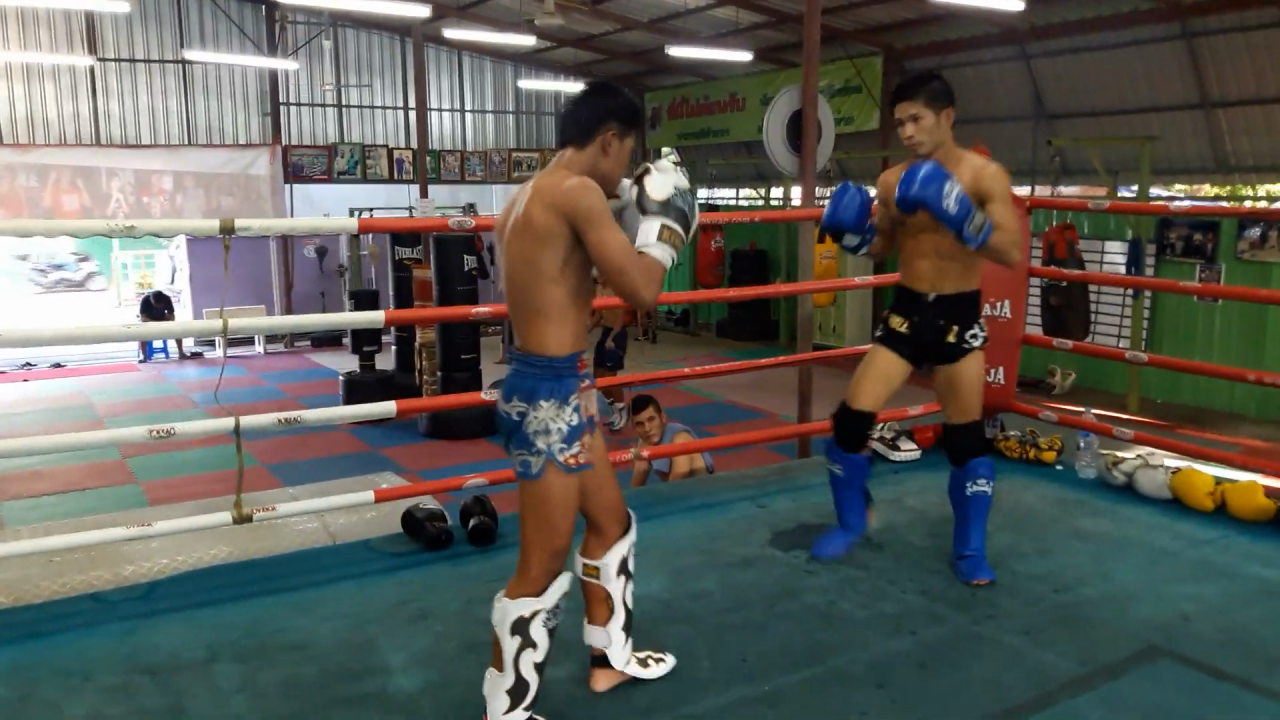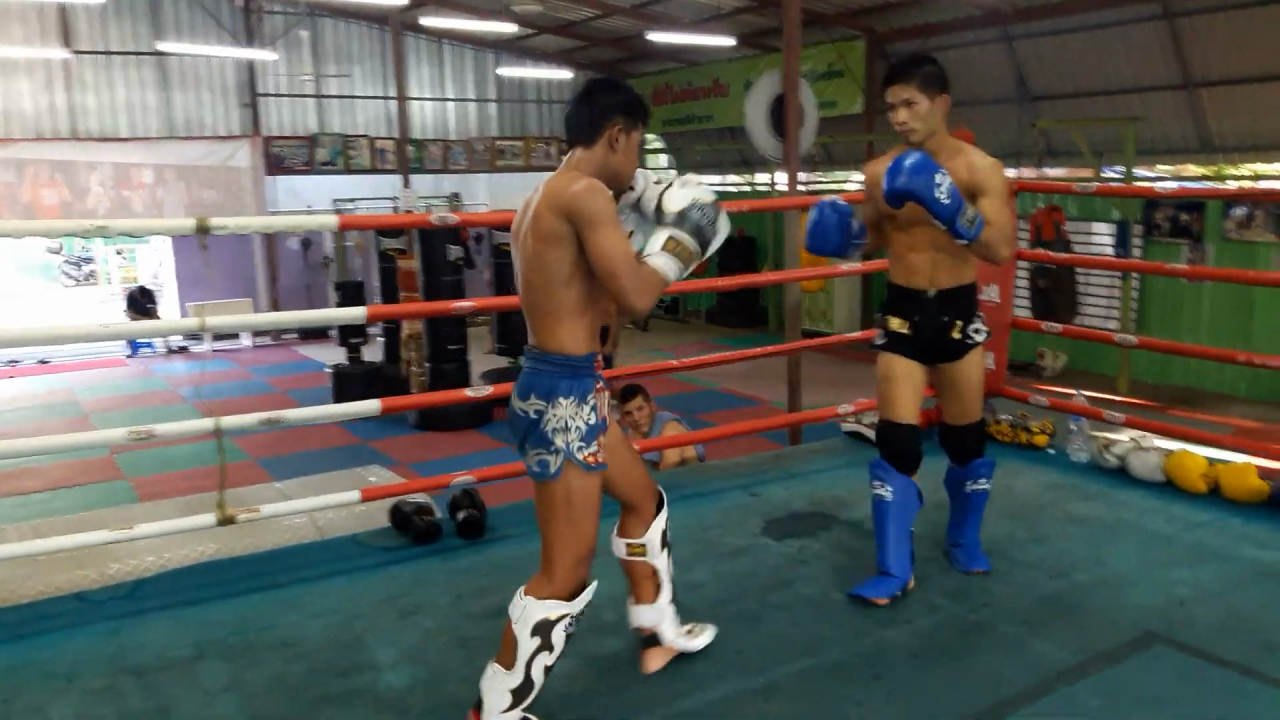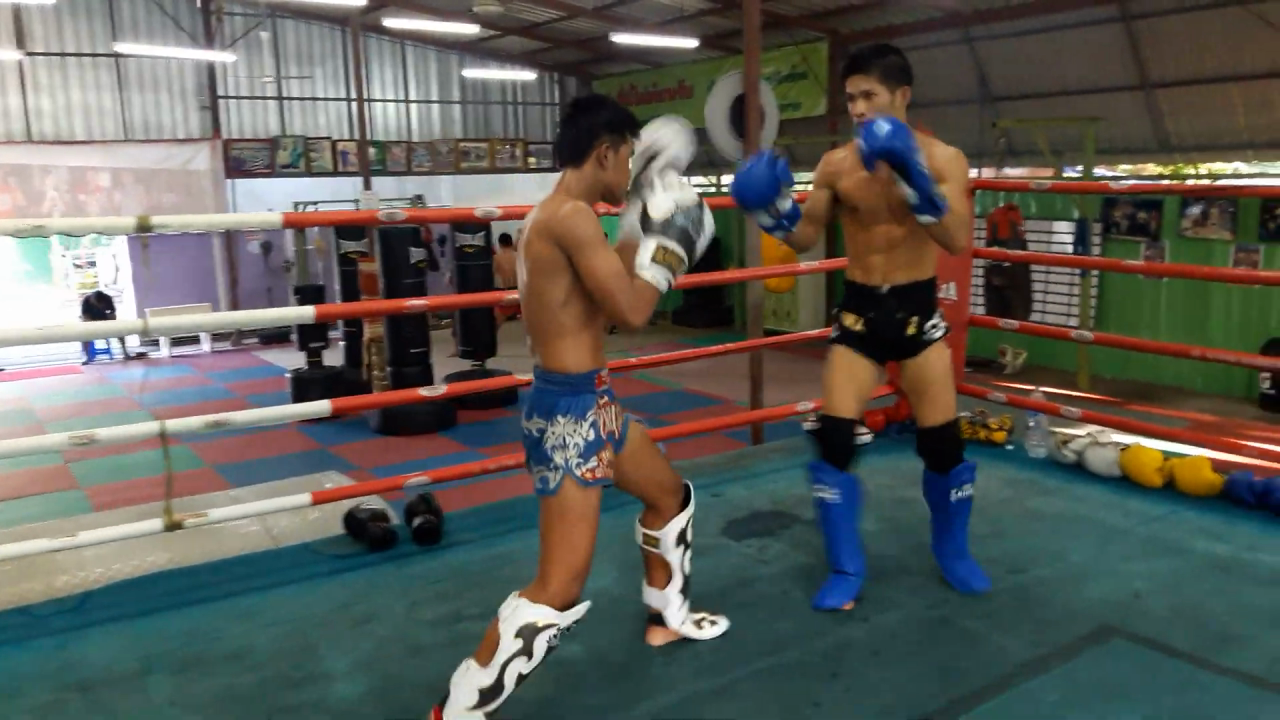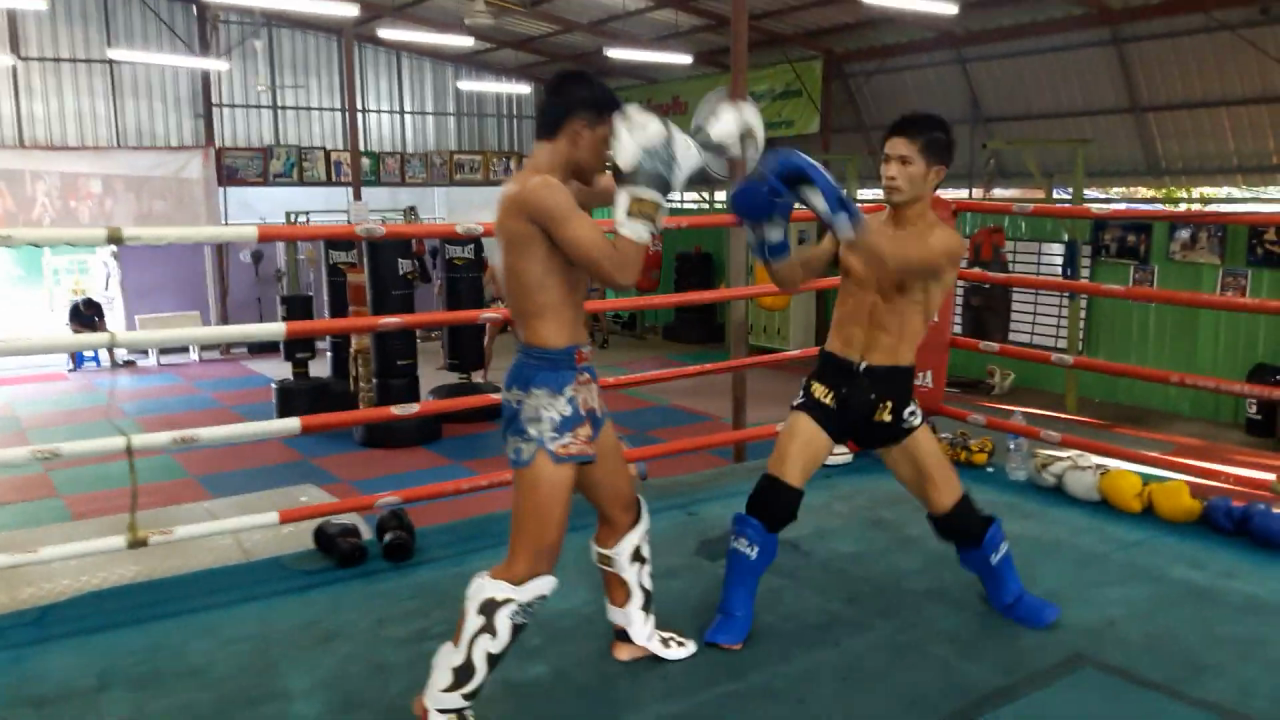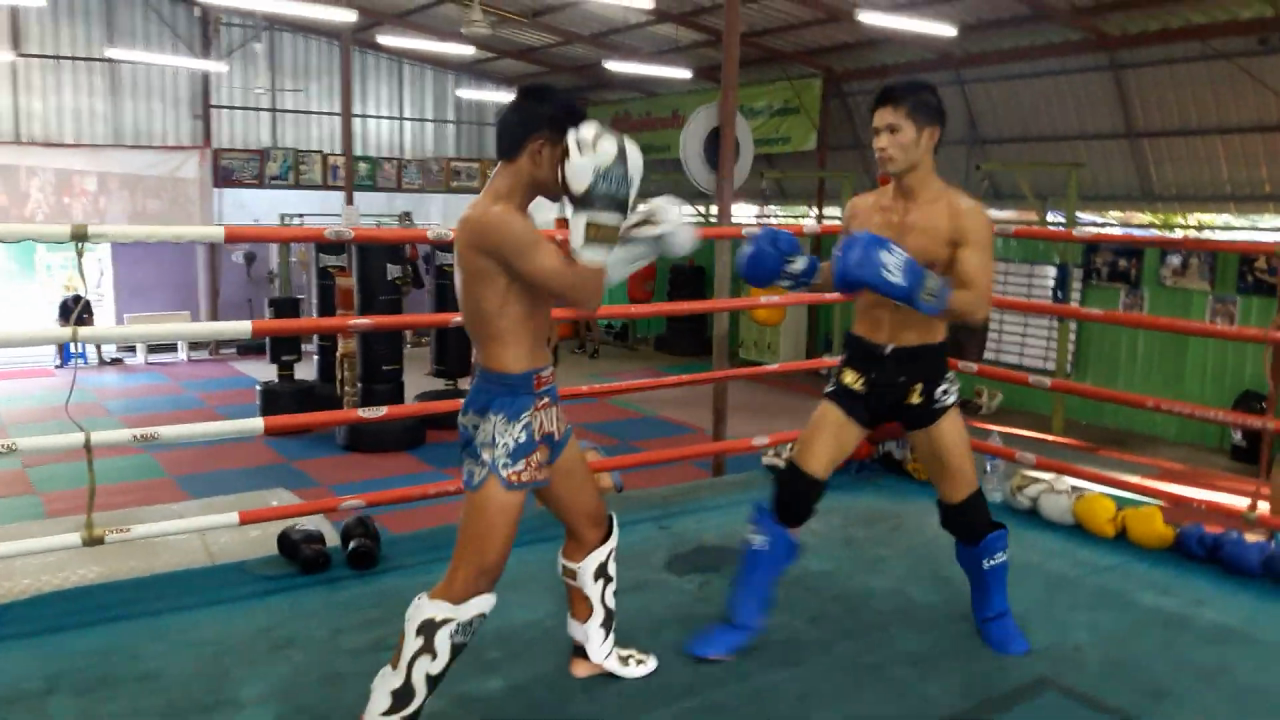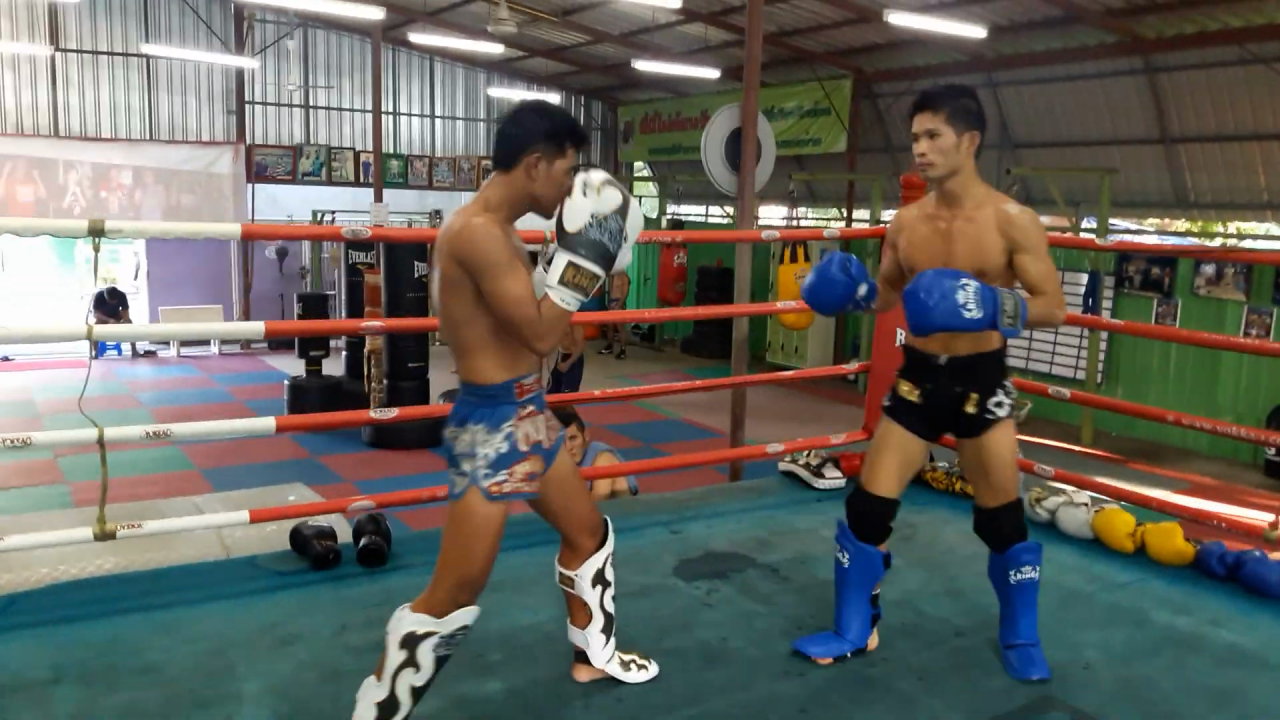
dt=0.2s
person 1, frame 1
left shoulder: (525, 200)
right shoulder: (577, 192)
right elbow: (641, 291)
left wrist: (626, 211)
right wrist: (665, 221)
left hip: (556, 387)
right hip: (549, 395)
left knee: (611, 524)
right knee: (541, 570)
left ankle: (610, 655)
person 1, frame 2
left shoulder: (542, 197)
right shoulder: (583, 193)
right elbow: (636, 297)
left wrist: (634, 209)
right wrist: (680, 233)
left hip: (571, 387)
right hip: (563, 394)
left knee: (643, 502)
right knee: (566, 575)
left ankle: (658, 631)
person 1, frame 3
left shoulder: (562, 215)
right shoulder: (569, 216)
left elbow: (617, 263)
right elbow: (634, 309)
left wrist: (657, 173)
right wrist: (672, 232)
left hip: (590, 402)
right hip: (568, 411)
left knee: (672, 497)
right knee: (559, 590)
left ankle: (667, 615)
person 1, frame 4
left shoulder: (555, 192)
right shoulder: (538, 192)
left elbow: (608, 227)
right elbow: (621, 270)
left wrist: (672, 160)
right wrist: (641, 178)
left hip: (570, 381)
right hip: (546, 389)
left knee: (623, 508)
right knee: (529, 566)
left ankle: (632, 630)
person 1, frame 5
left shoulder: (509, 215)
right shoulder: (494, 219)
left elbow: (572, 274)
right elbow: (582, 293)
left wrist: (646, 237)
right wrist: (599, 200)
left hip: (539, 405)
right hip: (506, 415)
left knee: (592, 527)
right knee: (468, 585)
left ankle: (594, 648)
person 1, frame 6
left shoulder: (497, 229)
right shoulder: (476, 230)
right elbow: (541, 337)
left wrist: (585, 252)
right wrist: (585, 249)
left hip: (529, 413)
right hip: (488, 424)
left knee: (589, 533)
right knee: (453, 596)
left ankle: (594, 652)
person 2, frame 1
left shoulder: (986, 175)
right shoulder: (892, 182)
left elbow: (1015, 253)
left wrist: (960, 215)
right wrist: (855, 231)
left hip: (959, 316)
right hip: (905, 314)
left knee: (966, 440)
right knee: (851, 421)
left ankle: (970, 551)
right ankle: (850, 520)
person 2, frame 2
left shoulder: (980, 168)
right shoulder: (879, 173)
left elbow: (1002, 252)
left wrist: (951, 209)
right wrist: (841, 235)
left hip: (959, 312)
right hip: (903, 312)
left knee: (965, 438)
right knee: (898, 442)
left ankle: (961, 535)
right ankle: (894, 569)
person 2, frame 3
left shoulder: (941, 159)
right shoulder: (837, 162)
left elbow: (955, 236)
right elbow: (799, 236)
left wrist: (913, 173)
right wrist: (773, 205)
left hip: (915, 311)
right hip: (856, 307)
left knee: (944, 441)
right knee: (835, 439)
left ankle: (953, 552)
right ankle: (846, 570)
person 2, frame 4
left shoulder: (945, 243)
right shoulder: (861, 221)
left elbow: (880, 255)
right elbow: (796, 273)
left wrist: (825, 199)
right wrist: (767, 225)
left hip: (892, 393)
right hip: (830, 382)
left knee: (954, 512)
right knee: (772, 501)
left ankle: (1007, 593)
right ankle: (735, 612)
person 2, frame 5
left shoulder: (963, 216)
right shoulder: (861, 209)
left elbow: (978, 308)
left wrist: (911, 283)
right wrist: (794, 267)
left hip: (925, 374)
right hip: (861, 367)
left knee: (966, 506)
right knee: (795, 488)
left ankle: (994, 615)
right ankle: (741, 620)
person 2, frame 6
left shoulder: (1012, 220)
right shoulder: (905, 222)
left elbow: (1053, 307)
left wrist: (989, 306)
right wrist: (856, 291)
left hip: (981, 381)
right hip: (918, 377)
left knee: (1003, 521)
right knee: (867, 507)
left ankle: (1020, 639)
right ankle: (853, 629)
